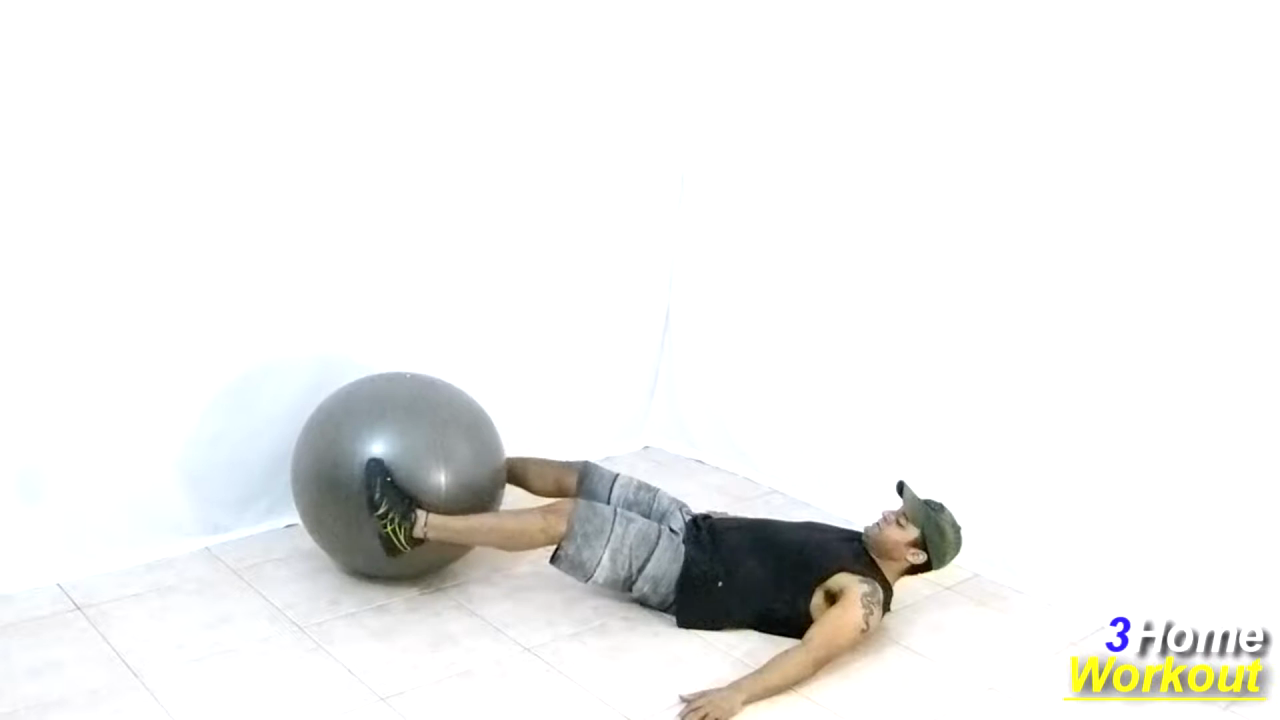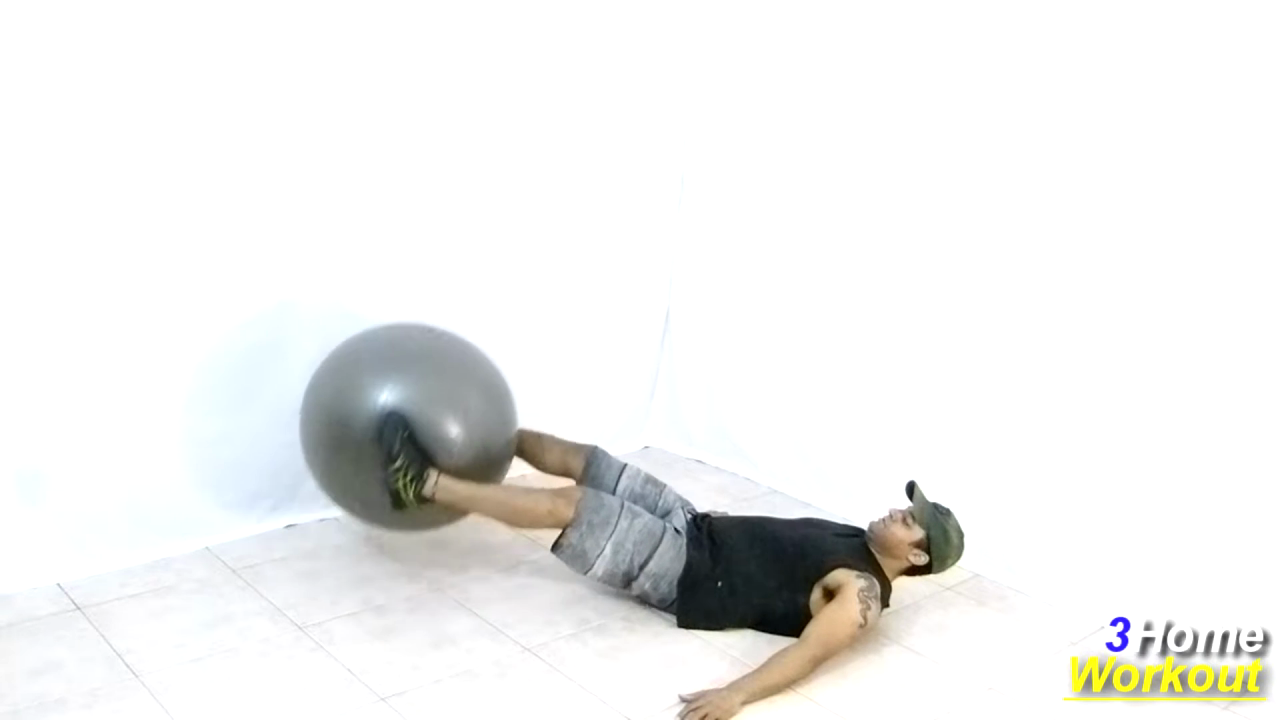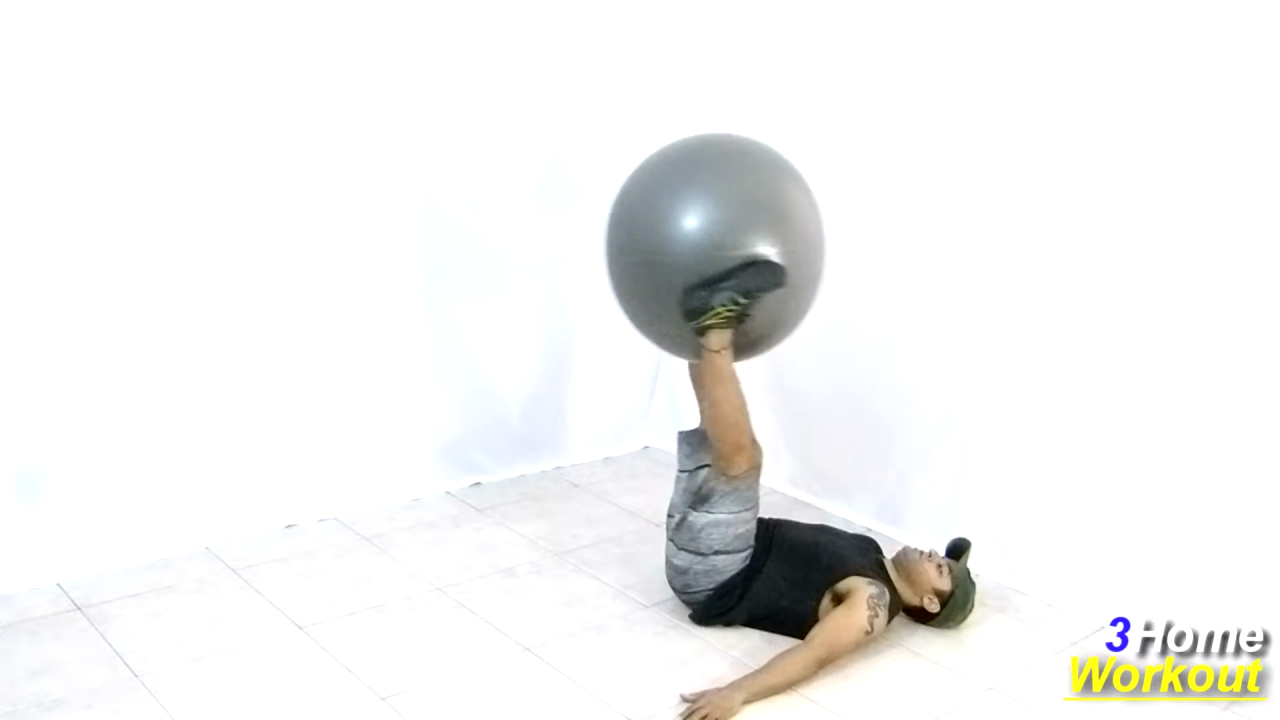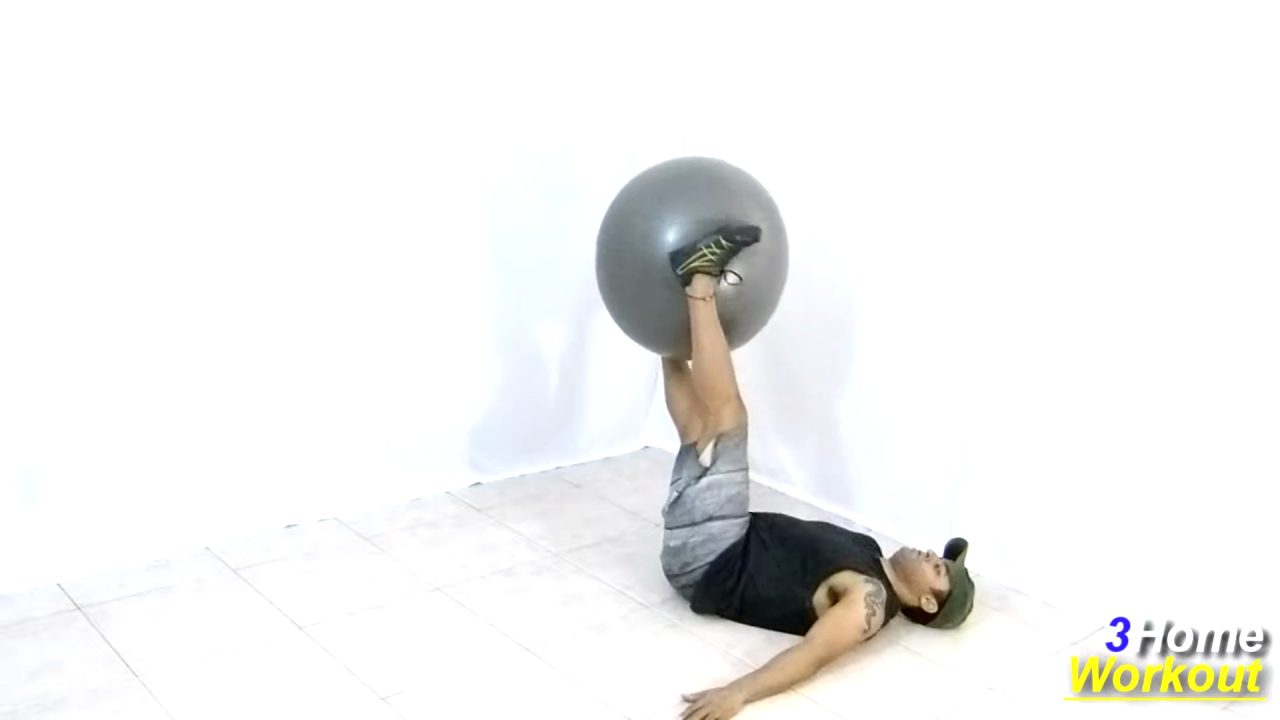
dt=0.7s
person 1, frame 1
left shoulder: (864, 596)
right shoulder: (850, 542)
left elbow: (810, 653)
right wrist: (714, 521)
left hip: (690, 576)
right hip: (694, 530)
left knee: (560, 518)
right knee: (575, 477)
left ankle: (416, 525)
person 1, frame 2
left shoulder: (862, 595)
right shoulder: (854, 540)
left elbow: (807, 654)
left hip: (689, 579)
right hip: (696, 531)
left knee: (569, 505)
right knee: (584, 460)
left ankle: (424, 482)
person 1, frame 3
left shoulder: (871, 602)
right shoulder: (866, 553)
left elbow: (816, 654)
left hip: (711, 579)
left knee: (739, 453)
right knee: (722, 425)
left ankle: (715, 325)
right ankle: (713, 321)
person 1, frame 4
left shoulder: (869, 600)
right shoulder: (868, 553)
left elbow: (814, 652)
left hip: (708, 566)
right hip: (716, 554)
left knee: (726, 423)
left ankle: (700, 280)
